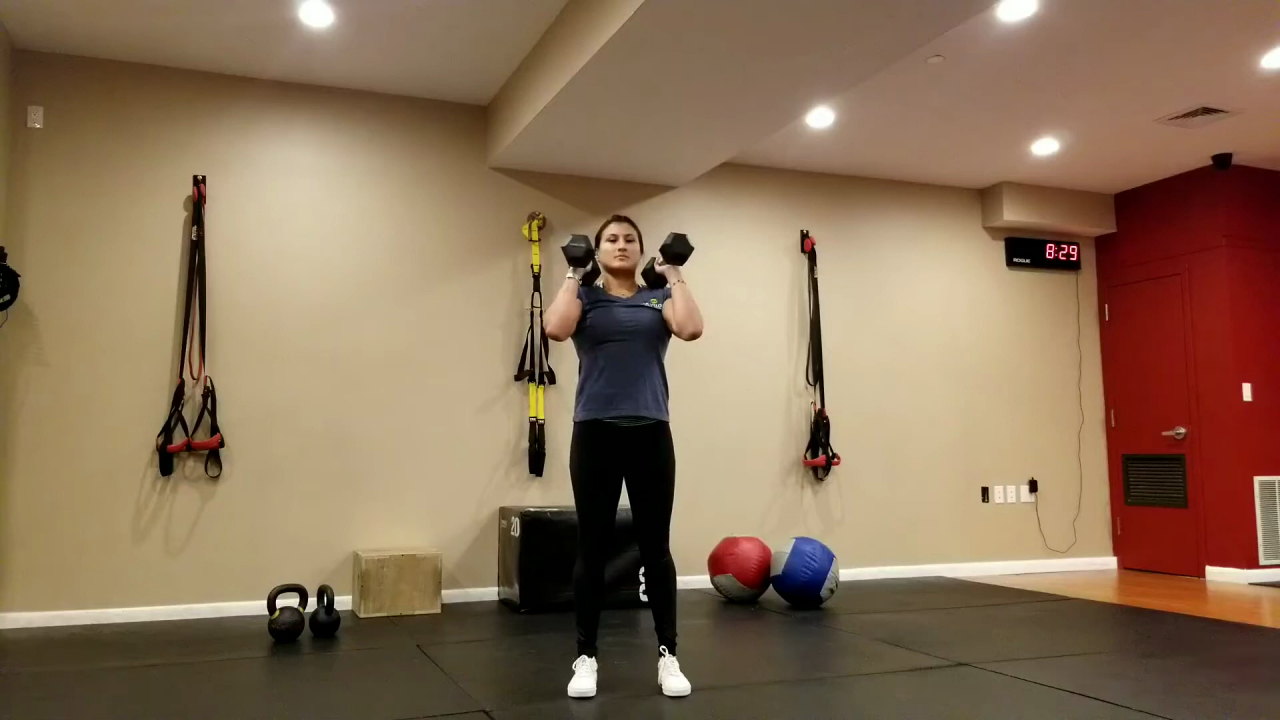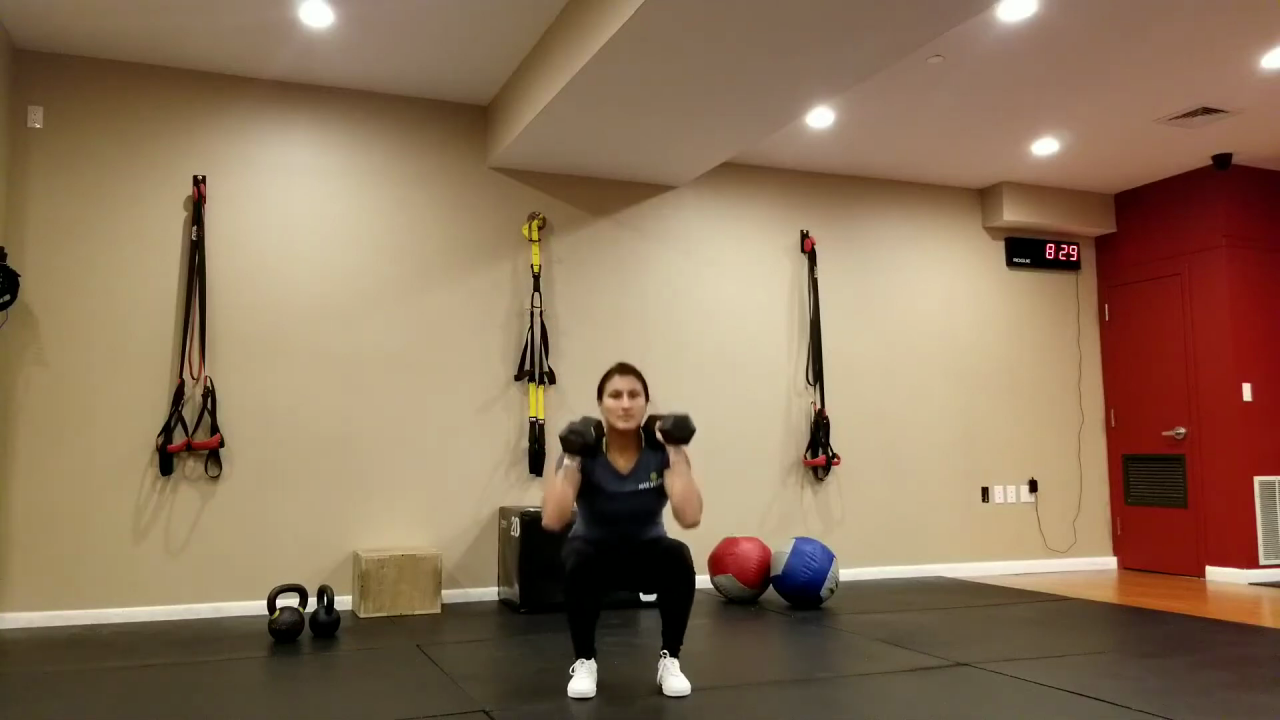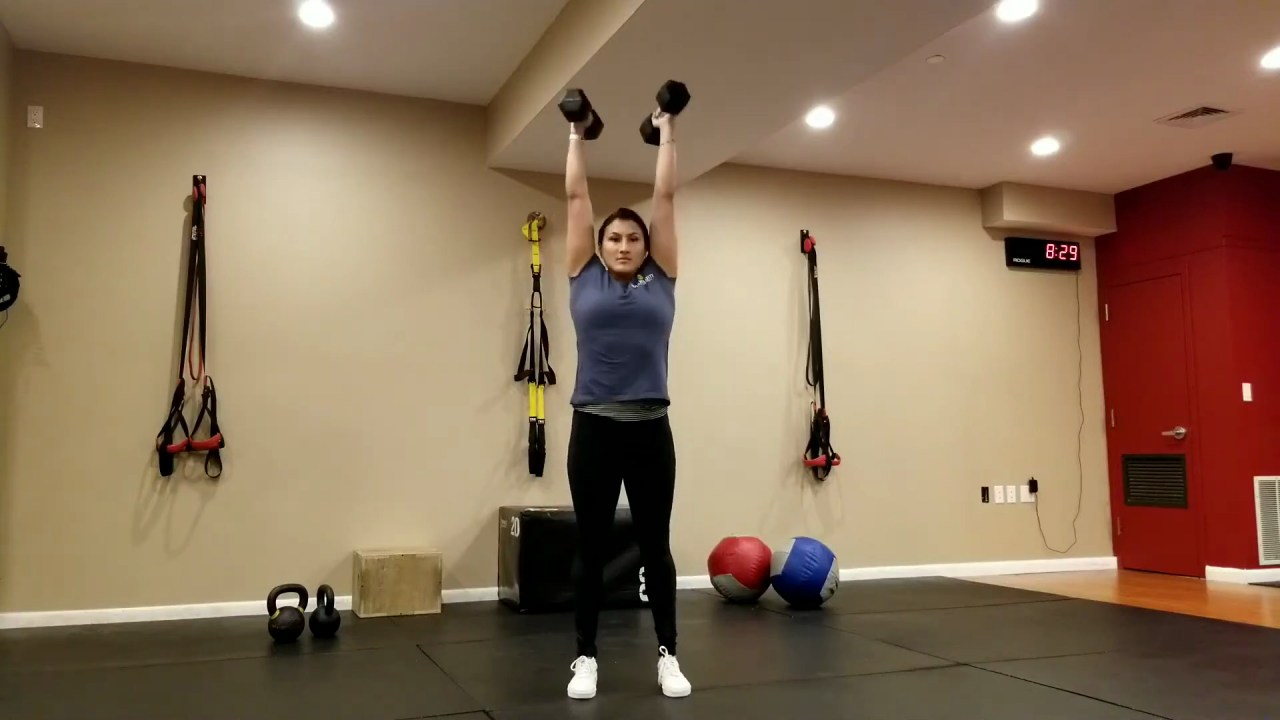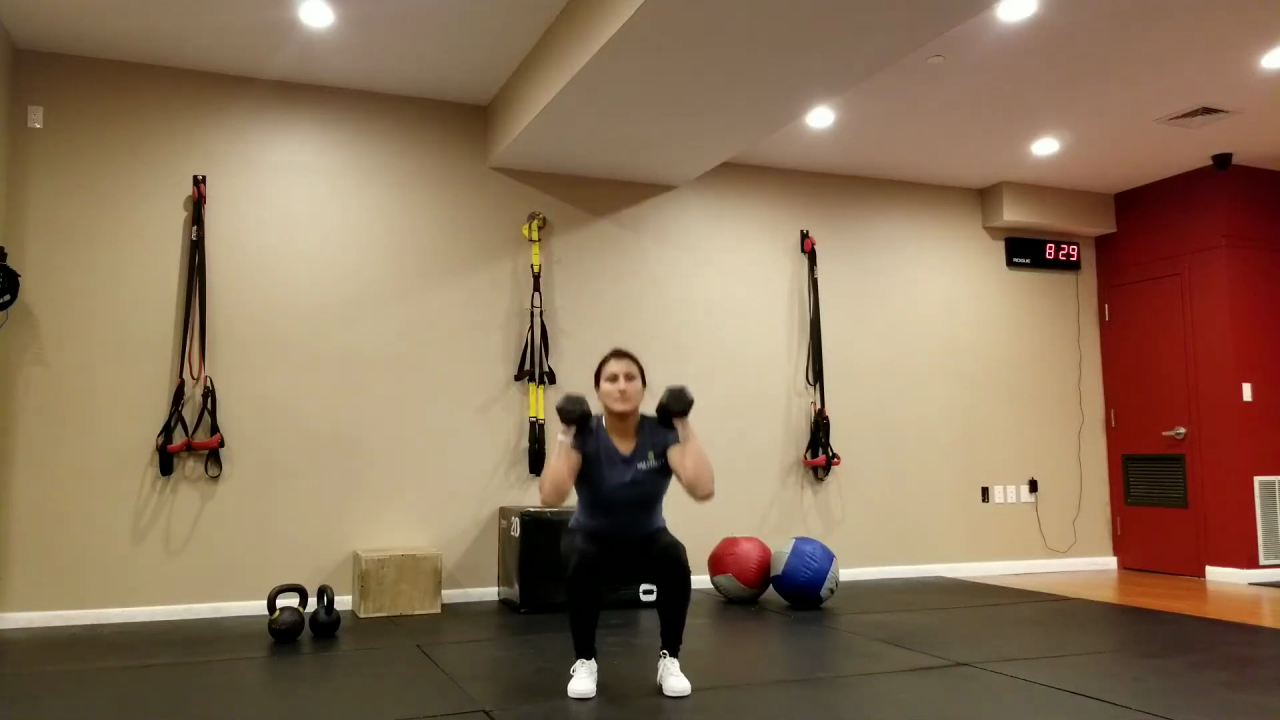
dt=1s
person 1, frame 1
left shoulder: (660, 297)
right shoulder: (585, 297)
left elbow: (691, 329)
right elbow: (555, 329)
left wrist: (675, 276)
right wrist: (574, 275)
left hip: (650, 433)
right hip: (595, 433)
left knee: (655, 546)
right knee: (593, 546)
left ankle: (667, 656)
right ankle: (586, 657)
person 1, frame 2
left shoulder: (662, 452)
right shoulder: (584, 454)
left elbow: (690, 517)
right elbow: (552, 521)
left wrist: (677, 453)
right wrist: (572, 459)
left hip: (646, 553)
right hip: (595, 551)
left knee: (678, 560)
right knee: (579, 564)
left ankle: (669, 660)
right ankle: (584, 662)
person 1, frame 3
left shoulder: (660, 280)
right shoulder: (585, 278)
left elbow: (665, 196)
right elbow: (576, 196)
left wrist: (666, 133)
right wrist: (577, 135)
left hip: (650, 430)
right hip: (594, 429)
left knee: (655, 547)
right knee: (591, 548)
left ankle: (668, 656)
right ankle: (585, 658)
person 1, frame 4
left shoulder: (662, 435)
right shoulder: (584, 437)
left elbow: (703, 489)
right elbow: (550, 496)
left wrist: (685, 429)
right wrist: (565, 434)
left hip: (645, 542)
right hip: (593, 540)
left knee: (674, 560)
right knee: (581, 562)
left ankle: (669, 659)
right ankle: (584, 662)
